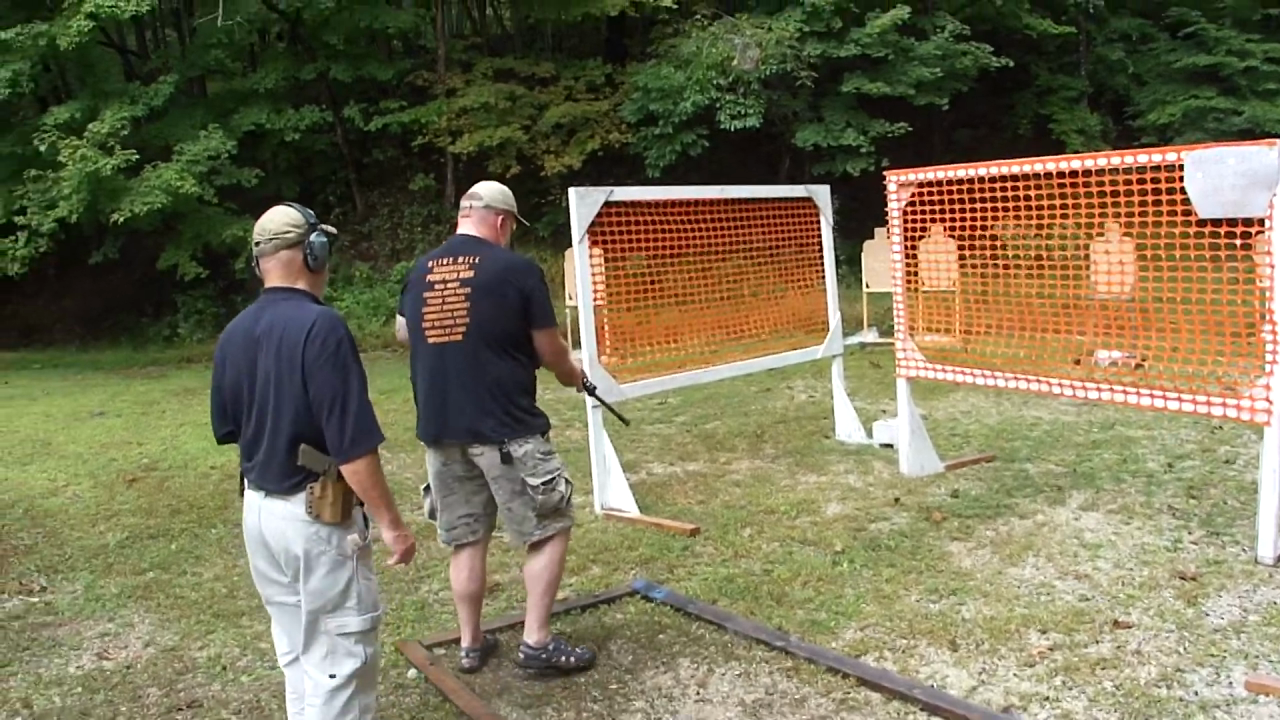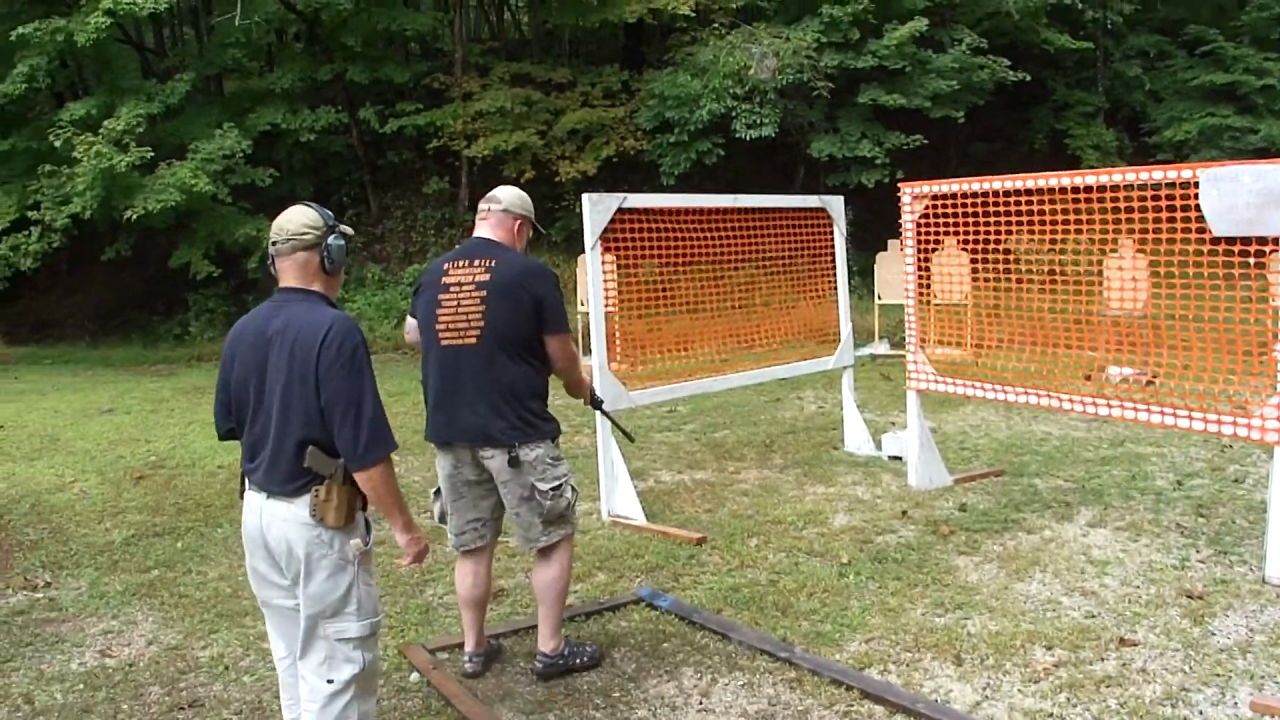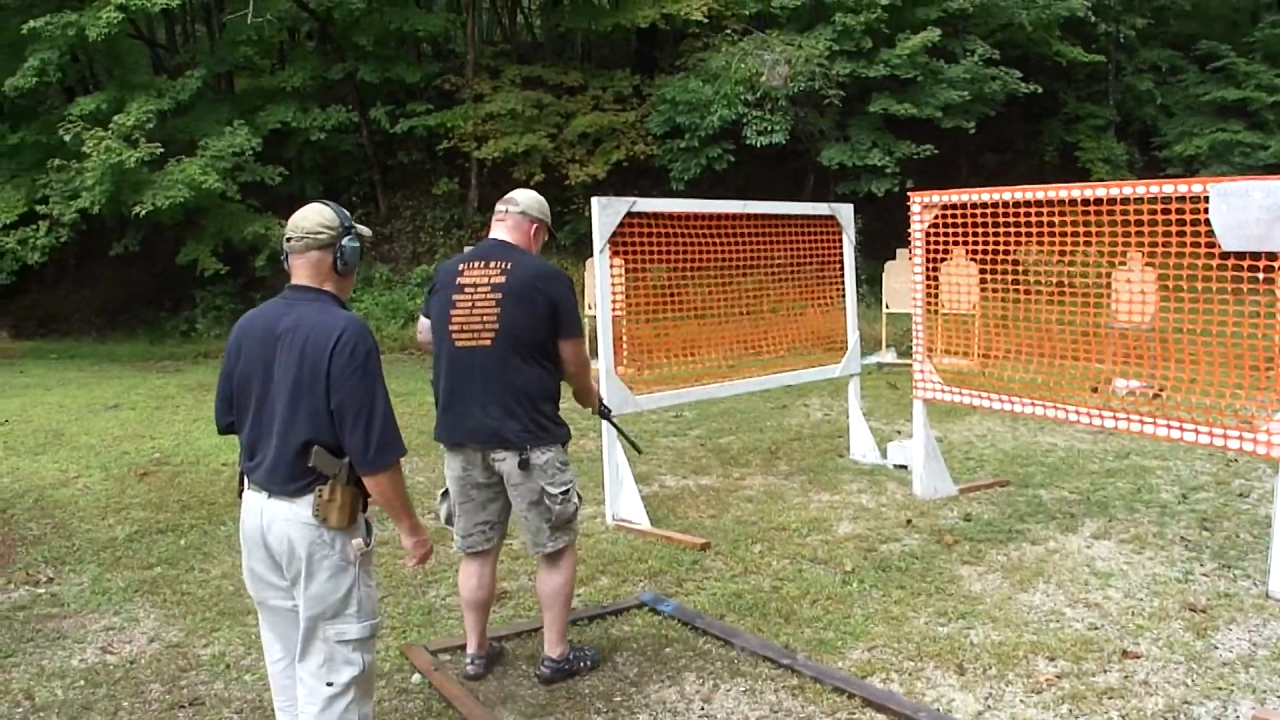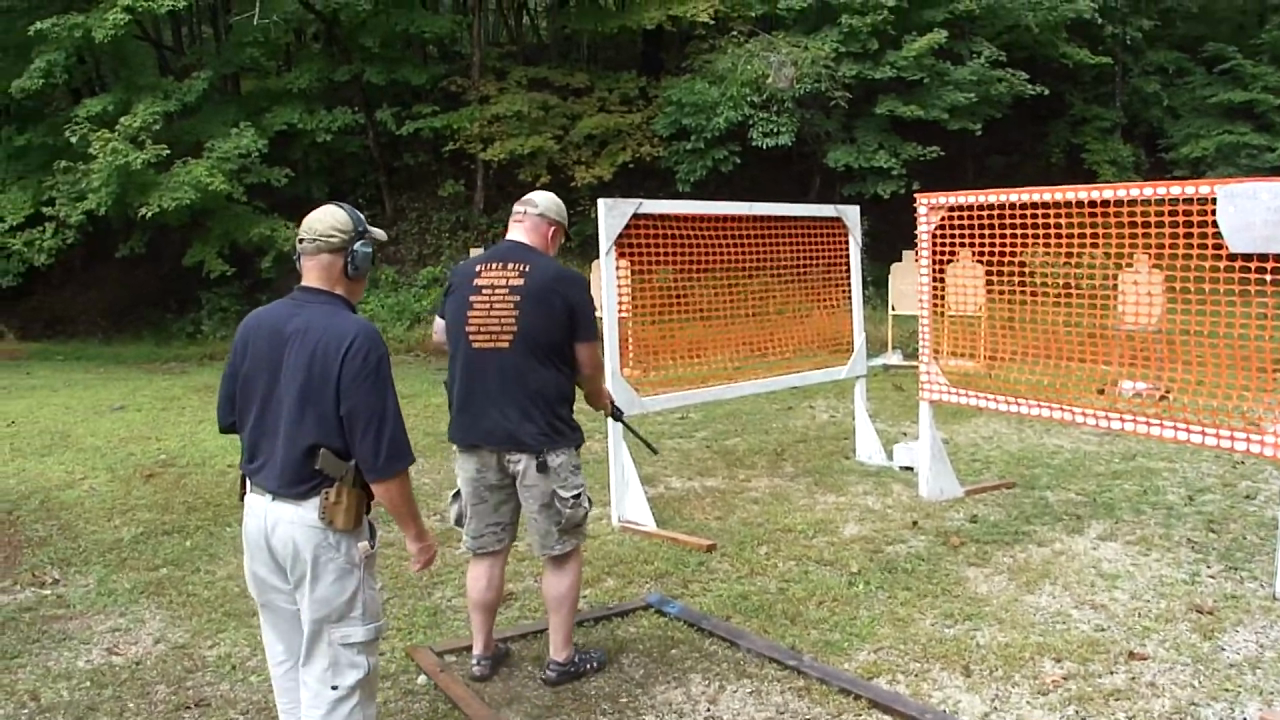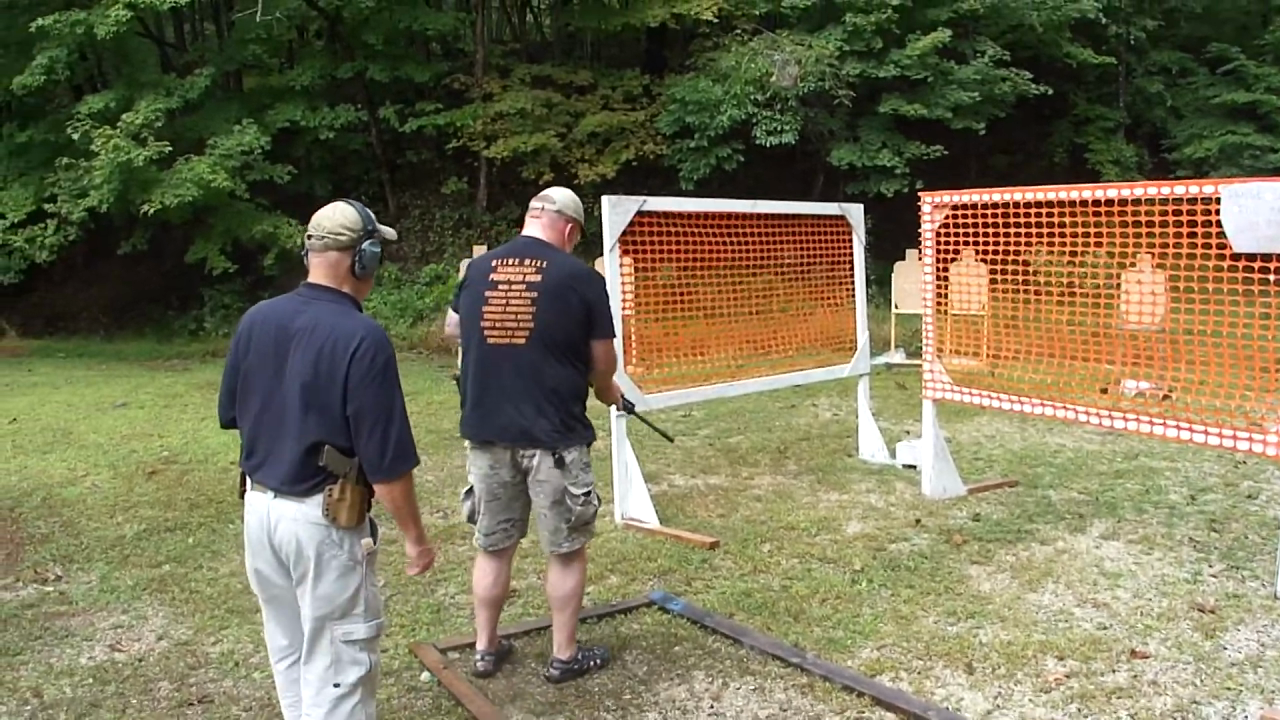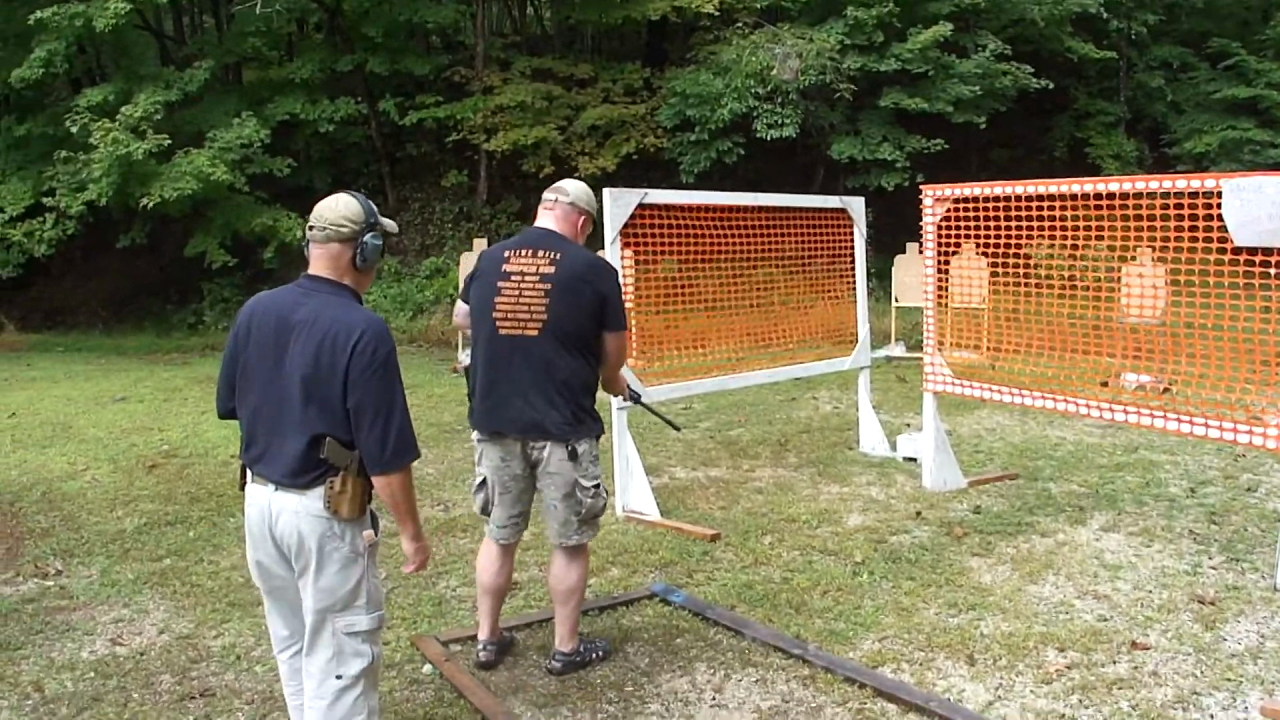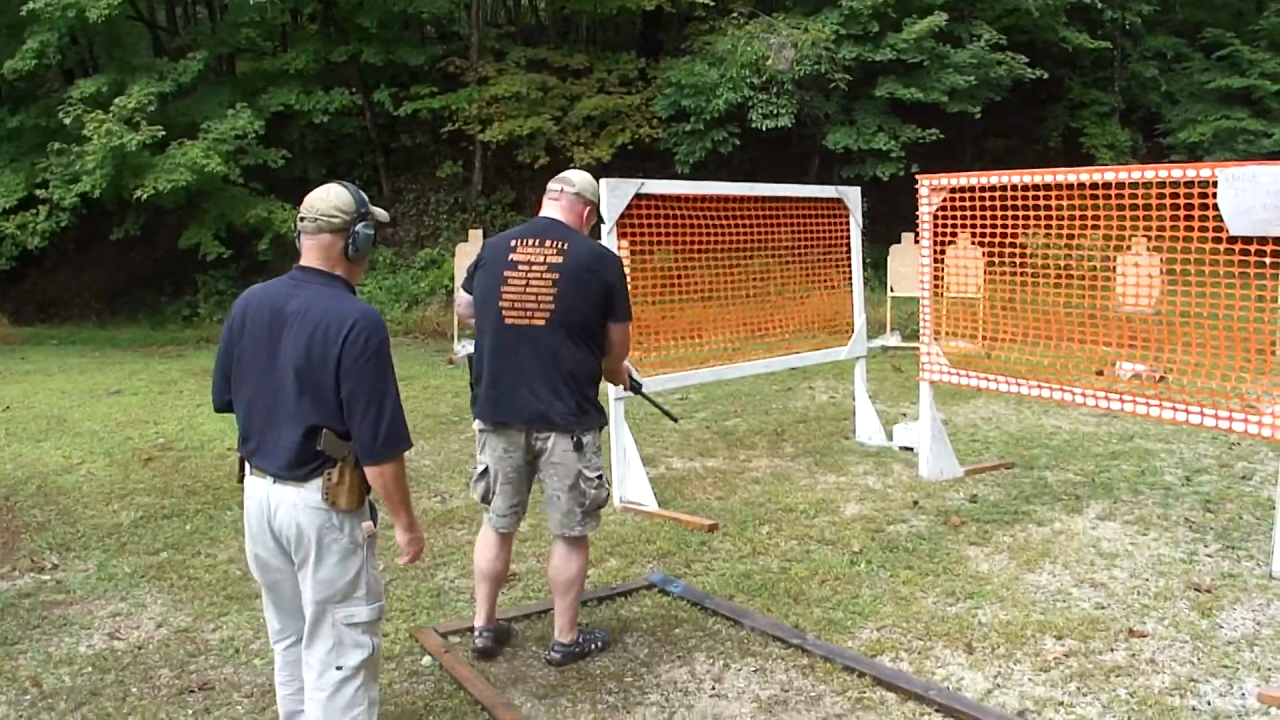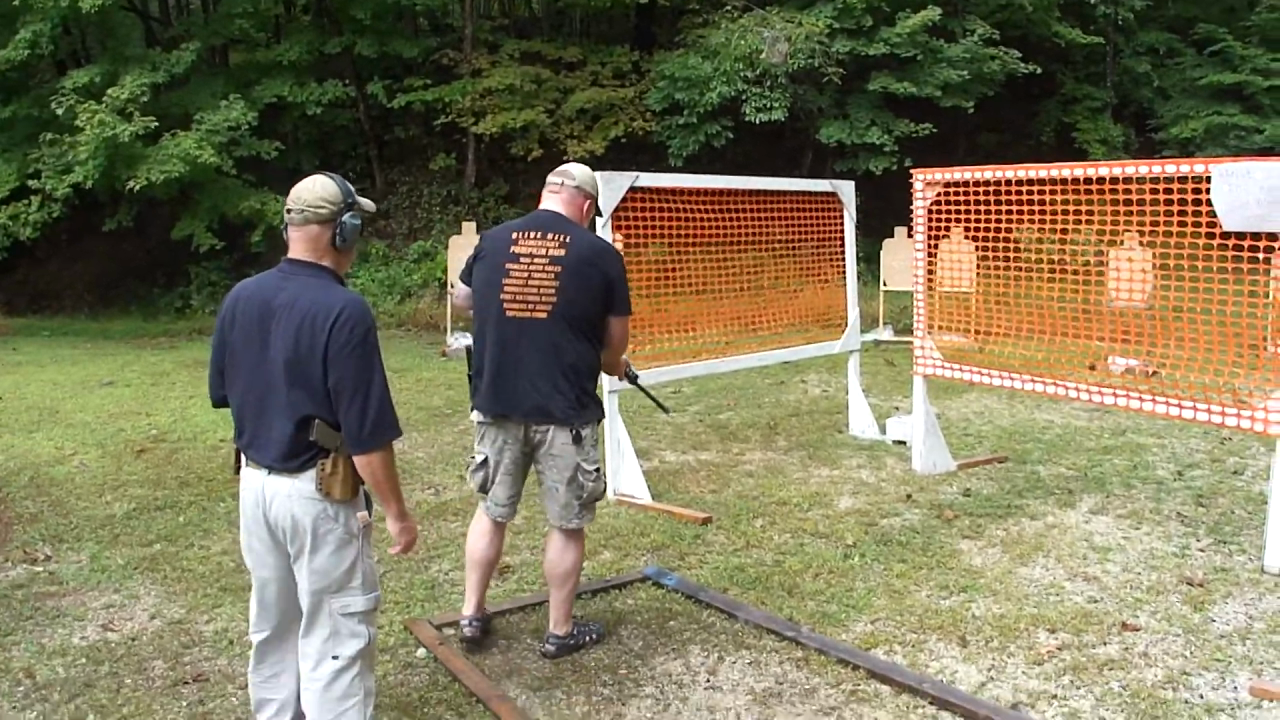
dt=0.1s
person 1, frame 1
left shoulder: (233, 333)
right shoulder: (320, 326)
left elbow: (226, 428)
right elbow: (352, 443)
right wrist: (389, 521)
left hip: (258, 509)
right hip: (317, 516)
left knee: (297, 651)
right knee: (341, 657)
person 1, frame 2
left shoulder: (242, 331)
right shoulder: (334, 330)
left elbow: (228, 425)
right elbow: (365, 450)
right wrist: (403, 525)
left hip: (257, 510)
right hip: (320, 519)
left knee: (294, 655)
right knee: (339, 663)
person 1, frame 3
left shoulder: (249, 325)
right shoulder: (345, 333)
left elbow: (228, 419)
right elbow: (374, 454)
right wrist: (411, 528)
left hip: (256, 507)
right hip: (319, 520)
left knee: (286, 653)
right knee: (336, 663)
person 1, frame 4
left shoulder: (254, 325)
right shoulder: (356, 337)
left elbow: (230, 418)
right elbow: (383, 460)
right wrist: (416, 534)
left hip: (259, 510)
right hip: (323, 523)
left knee: (288, 654)
right knee: (339, 666)
person 1, frame 5
left shoulder: (257, 319)
right shoulder: (363, 338)
left elbow: (231, 414)
right elbow: (387, 460)
right wrist: (415, 536)
left hip: (259, 506)
right hip: (324, 519)
left knee: (289, 649)
right knee: (339, 662)
person 1, frame 6
left shoulder: (256, 310)
right shoulder: (363, 330)
left elbow: (229, 405)
right elbow: (386, 453)
right wrist: (412, 532)
left hip: (260, 499)
right hip: (325, 512)
left knee: (291, 638)
right knee: (341, 654)
person 1, frame 7
left shoulder: (249, 303)
right shoulder: (356, 321)
left elbow: (225, 398)
right elbow: (379, 445)
right wrist: (405, 523)
left hip: (259, 491)
right hip: (322, 502)
left knee: (288, 630)
right knee: (341, 647)
person 1, frame 8
left shoulder: (240, 297)
right shoulder: (344, 311)
left elbow: (222, 392)
right elbow: (368, 433)
right wrist: (396, 513)
left hip: (254, 483)
right hip: (318, 494)
left knee: (274, 624)
right knee: (337, 638)
person 2, frame 1
left shoulder: (419, 272)
right shoulder: (517, 269)
left elbow: (405, 335)
right elbow: (549, 350)
right wrist: (571, 374)
left hip: (441, 431)
right hip: (508, 431)
left knee: (464, 542)
right knee: (549, 530)
left ankle: (471, 644)
right ankle: (537, 642)
person 2, frame 2
left shoulder: (434, 274)
right shoulder: (532, 274)
left elbow: (414, 337)
right elbow: (561, 356)
right wrist: (578, 386)
left hip: (452, 433)
right hip: (518, 435)
left knee: (471, 546)
right knee: (554, 539)
left ankle: (475, 648)
right ankle: (551, 648)
person 2, frame 3
left shoulder: (446, 274)
right shoulder: (548, 278)
left elbow: (425, 336)
right elbow: (574, 362)
right wrist: (586, 392)
left hip: (461, 435)
right hip: (529, 437)
left knee: (475, 549)
right knee: (555, 548)
left ankle: (476, 650)
right ankle: (556, 655)
person 2, frame 4
left shoulder: (462, 275)
right shoulder: (565, 281)
left elbow: (439, 336)
right elbow: (589, 365)
right wrist: (598, 395)
left hip: (475, 437)
right hip: (543, 440)
left knee: (485, 550)
right knee: (561, 552)
left ankle: (482, 652)
right ankle: (561, 658)
person 2, frame 5
left shoulder: (477, 269)
right shoulder: (581, 277)
left elbow: (452, 330)
right elbow: (603, 362)
right wrist: (606, 391)
left hip: (486, 432)
right hip: (554, 436)
left knee: (492, 546)
right knee: (565, 550)
left ankle: (486, 648)
right ankle: (564, 655)
person 2, frame 6
left shoulder: (488, 260)
right shoulder: (594, 270)
left elbow: (461, 320)
right elbow: (613, 354)
right wrist: (612, 382)
left hip: (495, 423)
right hip: (563, 429)
left knee: (499, 536)
right knee: (570, 542)
left ankle: (487, 639)
right ankle: (566, 648)
person 2, frame 7
left shoulder: (493, 249)
right shoulder: (600, 260)
left elbow: (464, 309)
right elbow: (617, 347)
right wrist: (614, 373)
left hip: (497, 412)
right hip: (567, 418)
left knee: (496, 522)
right knee: (570, 532)
left ankle: (484, 626)
right ankle: (565, 639)
person 2, frame 8
left shoulder: (492, 241)
right shoulder: (600, 254)
left elbow: (461, 300)
right elbow: (616, 341)
right wrist: (612, 365)
left hip: (497, 405)
right hip: (565, 411)
left knee: (491, 510)
right knee: (566, 524)
left ankle: (472, 615)
right ankle: (560, 631)
